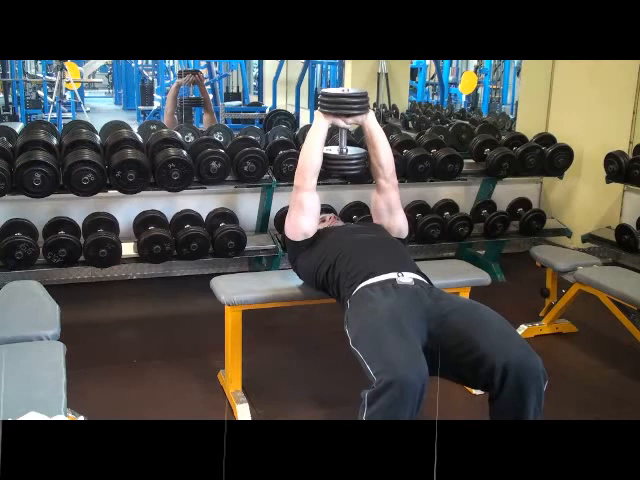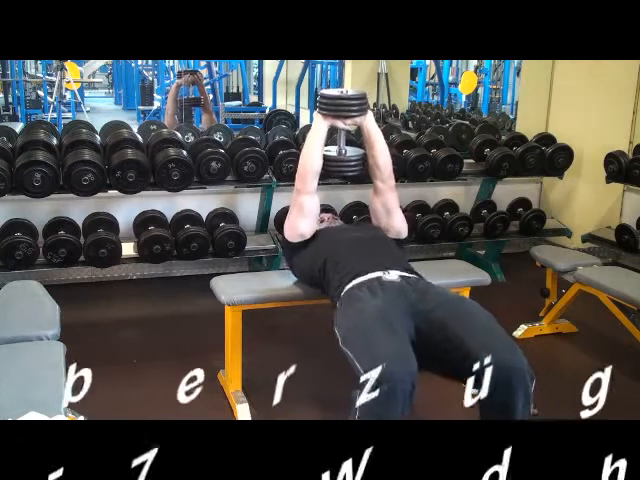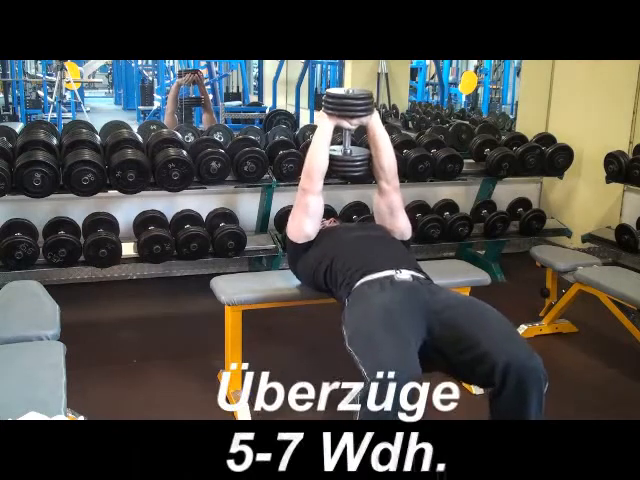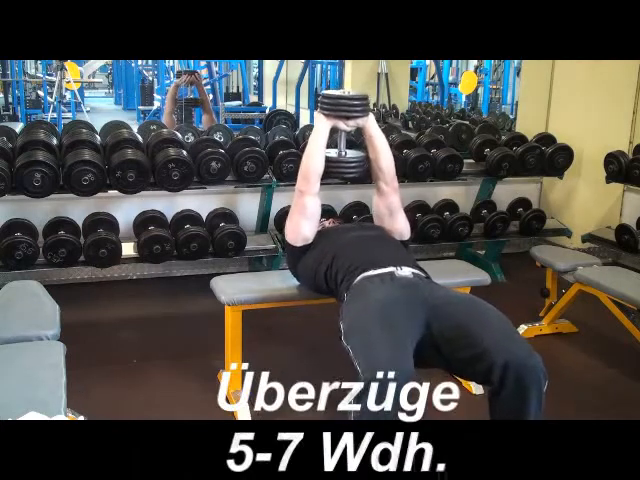
dt=1s
person 1, frame 1
left shoulder: (382, 232)
right shoulder: (307, 245)
left elbow: (386, 182)
right elbow: (305, 187)
left wrist: (368, 121)
right wrist: (322, 123)
left hip: (428, 294)
right hip: (373, 296)
left knee: (522, 367)
right knee: (402, 378)
person 1, frame 2
left shoulder: (382, 235)
right shoulder: (305, 243)
left elbow: (384, 184)
right elbow: (305, 190)
left wrist: (367, 122)
right wrist: (321, 125)
left hip: (421, 291)
right hip: (363, 293)
left knee: (508, 367)
right knee: (392, 376)
person 1, frame 3
left shoulder: (385, 234)
right shoulder: (307, 246)
left elbow: (388, 185)
right elbow: (310, 189)
left wrist: (372, 121)
right wrist: (326, 125)
left hip: (428, 292)
right hip: (372, 294)
left knee: (523, 368)
right knee: (392, 377)
person 1, frame 4
left shoulder: (383, 234)
right shoulder: (307, 247)
left elbow: (387, 186)
right elbow: (307, 190)
left wrist: (368, 124)
right wrist: (323, 125)
left hip: (427, 288)
right hip: (371, 291)
left knee: (523, 365)
right knee: (385, 378)
